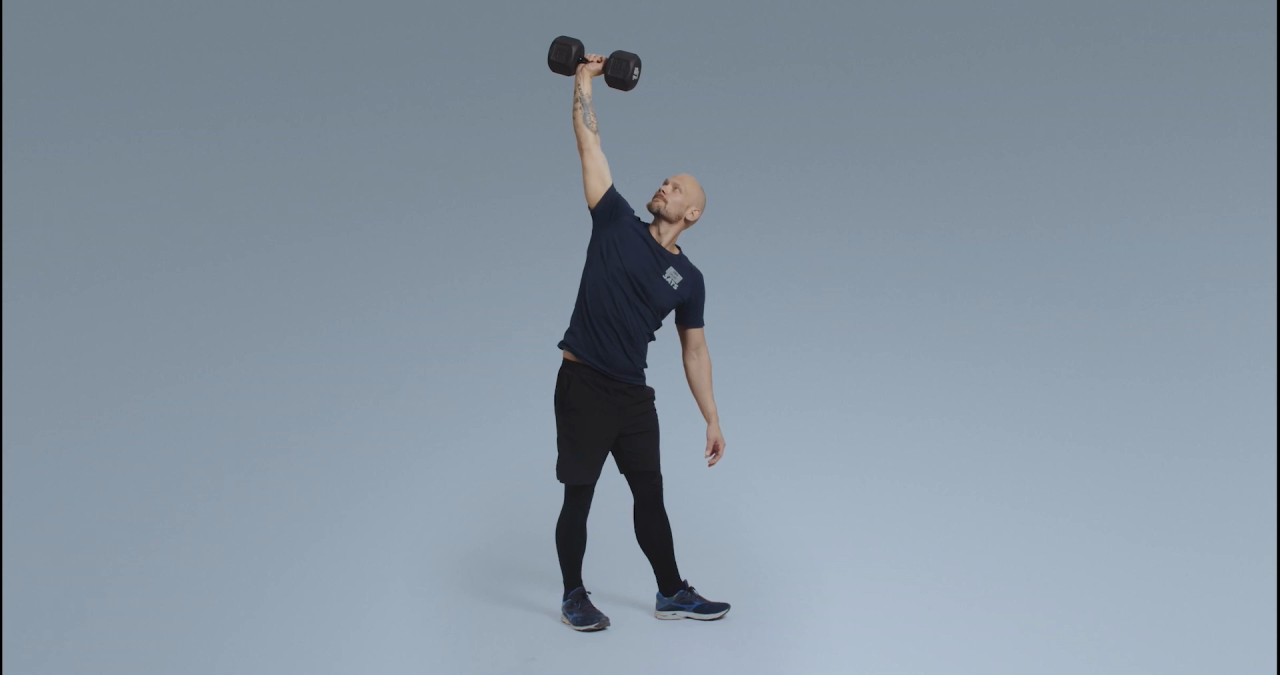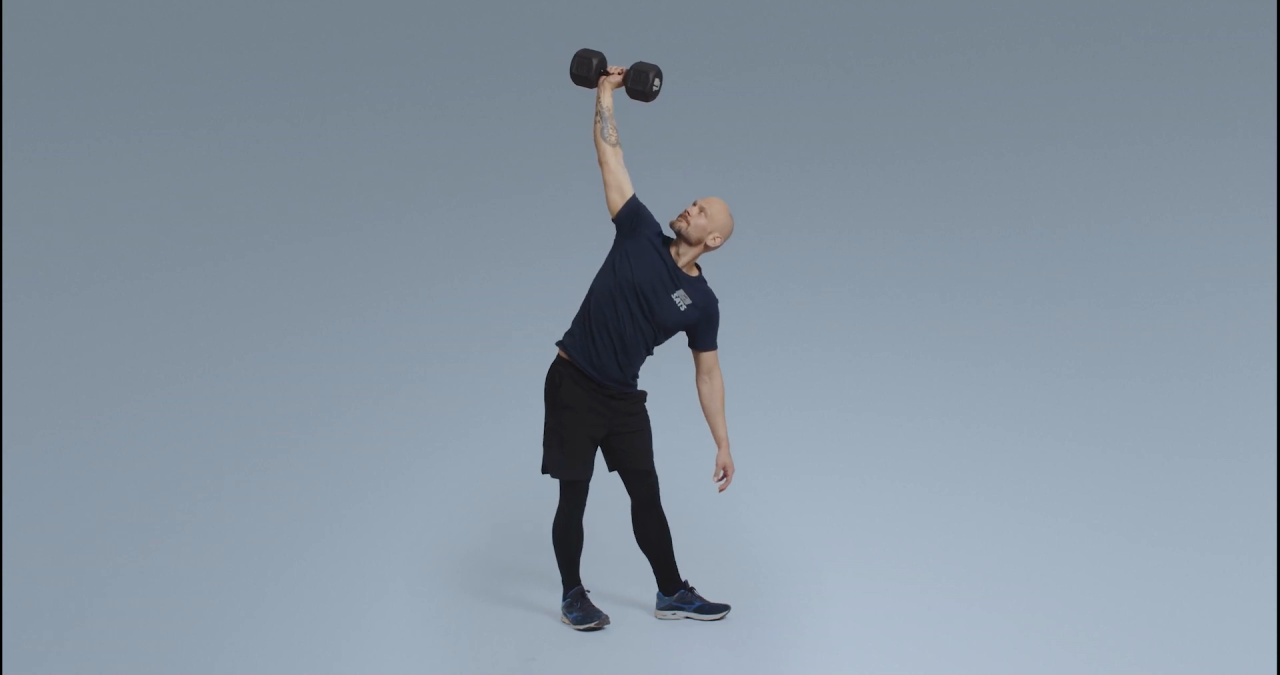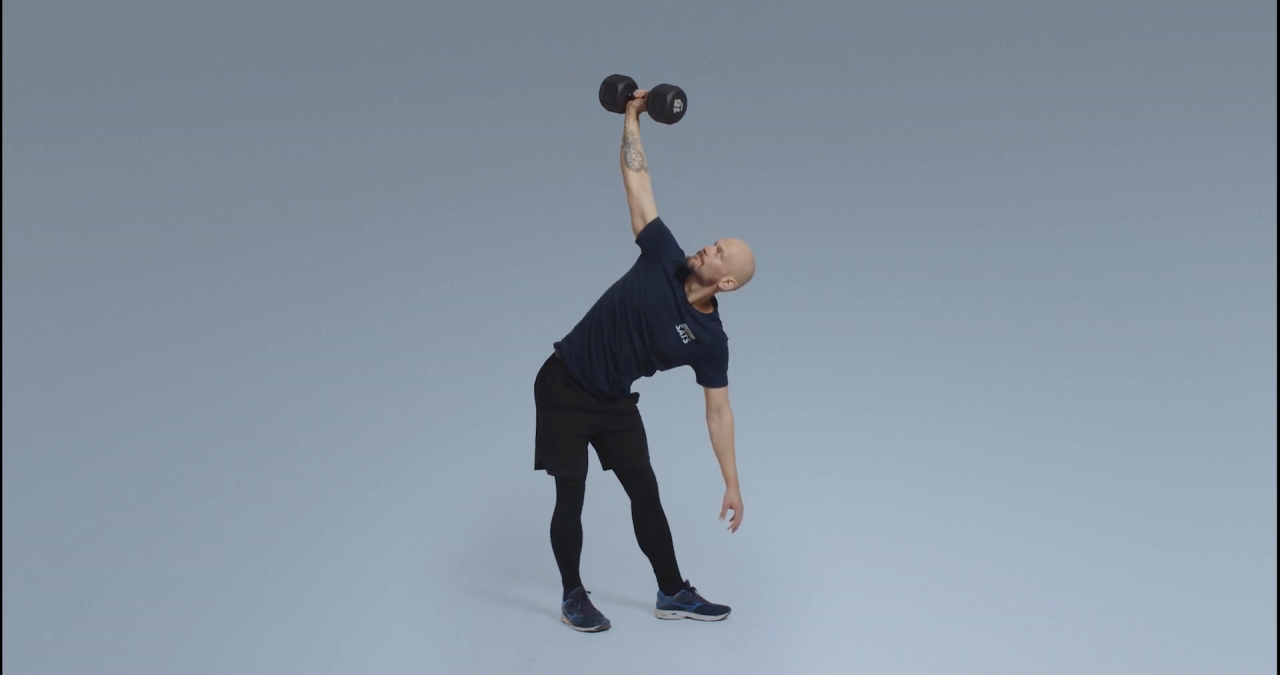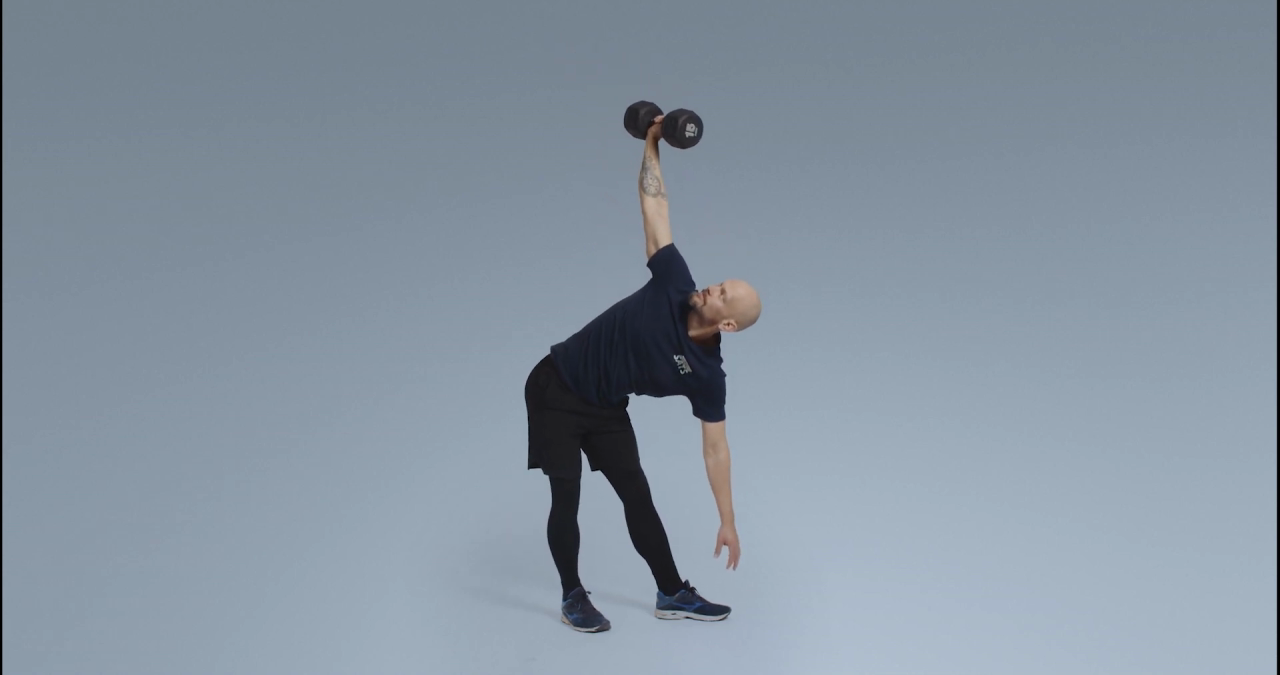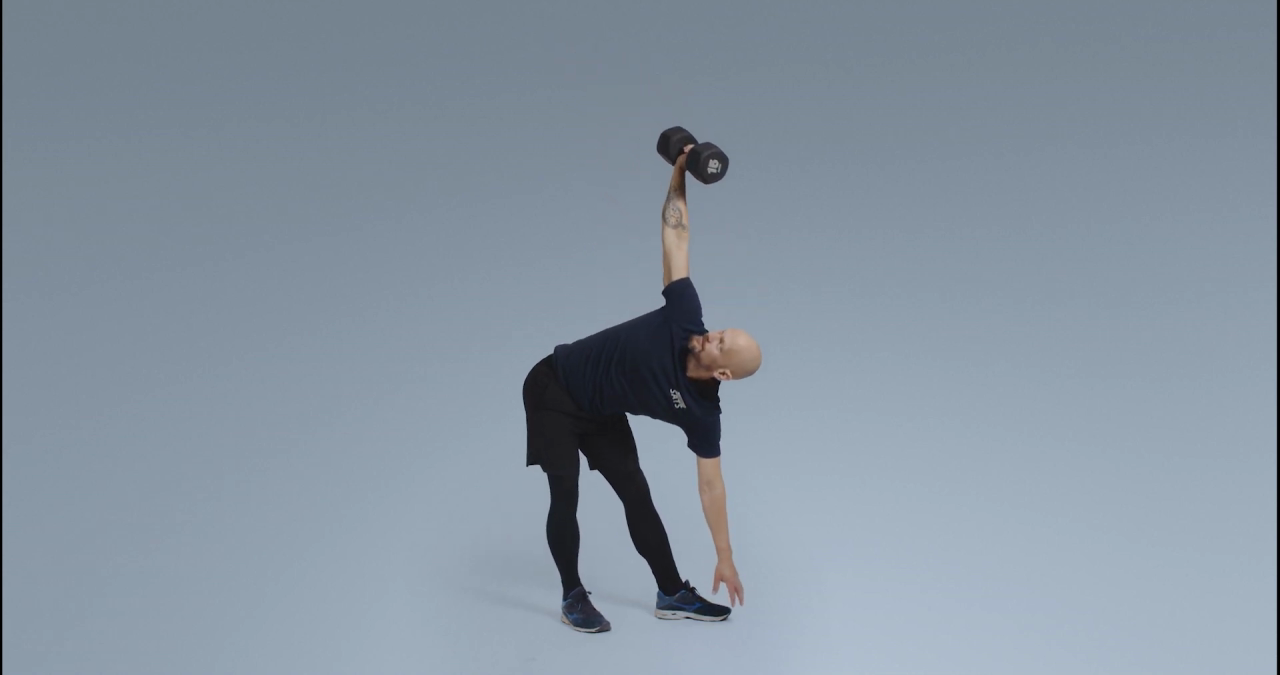
dt=0.5s
person 1, frame 1
left shoulder: (688, 279)
right shoulder: (617, 223)
left elbow: (695, 351)
right elbow: (589, 145)
left wrist: (712, 420)
right wrist: (584, 80)
left hip: (634, 393)
right hip: (584, 386)
left knee: (650, 495)
right knee: (579, 497)
left ankle: (671, 593)
right ankle: (574, 597)
person 1, frame 2
left shoulder: (701, 303)
right shoulder: (641, 235)
left elbow: (707, 374)
right elbow: (610, 158)
left wrist: (723, 444)
right wrist: (605, 93)
left hip: (624, 397)
right hip: (573, 386)
left knee: (647, 494)
right knee: (575, 497)
left ankle: (672, 593)
right ankle: (573, 597)
person 1, frame 3
left shoulder: (709, 340)
right shoulder: (663, 258)
left elbow: (718, 410)
right elbow: (637, 181)
left wrist: (732, 484)
right wrist: (632, 118)
left hip: (613, 401)
right hip: (564, 387)
left knee: (645, 492)
right knee: (571, 496)
left ankle: (672, 593)
right ankle: (573, 597)
person 1, frame 4
left shoulder: (706, 375)
right shoulder: (675, 285)
left elbow: (715, 448)
right elbow: (655, 206)
left wrist: (728, 521)
right wrist: (652, 144)
left hip: (604, 407)
right hip: (554, 389)
left knee: (637, 493)
right knee: (567, 496)
left ankle: (673, 594)
right ankle: (573, 598)
person 1, frame 5
left shoulder: (700, 411)
right shoulder: (685, 319)
left elbow: (711, 484)
right elbow: (676, 235)
left wrist: (725, 559)
right wrist: (679, 174)
left hip: (600, 411)
right hip: (553, 388)
left knee: (636, 492)
right knee: (566, 493)
left ankle: (672, 593)
right ankle: (573, 597)
